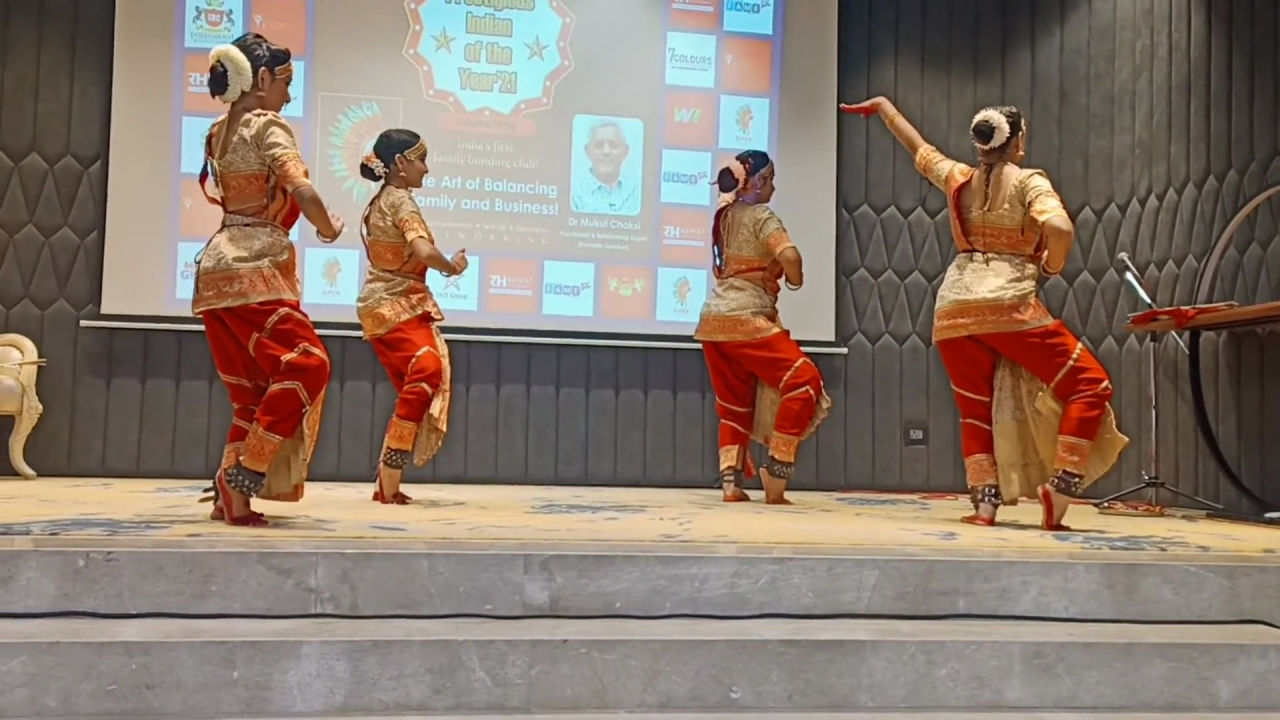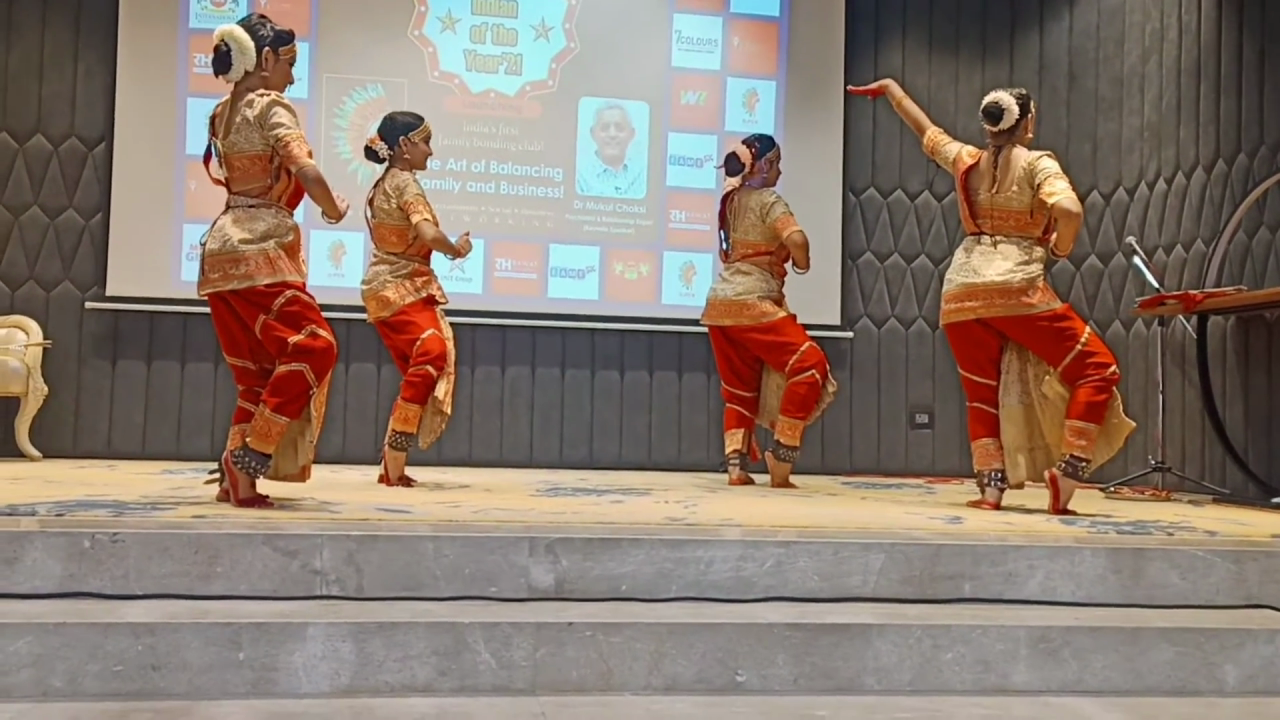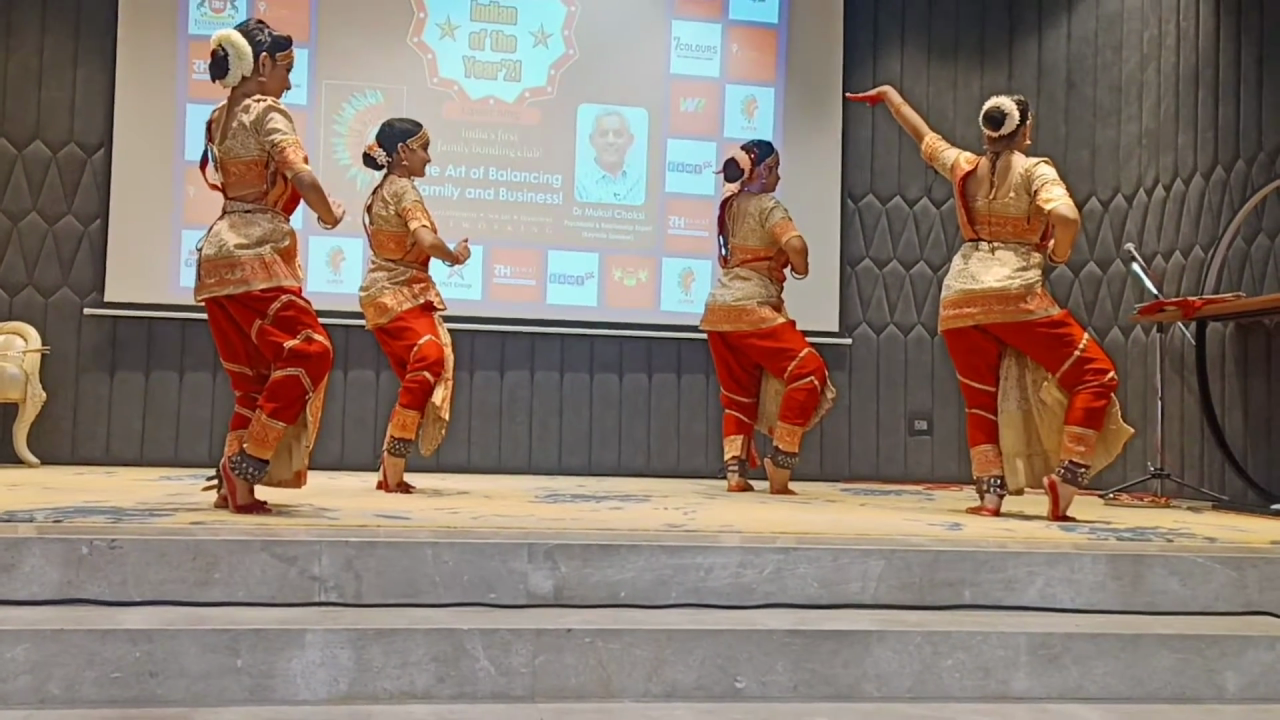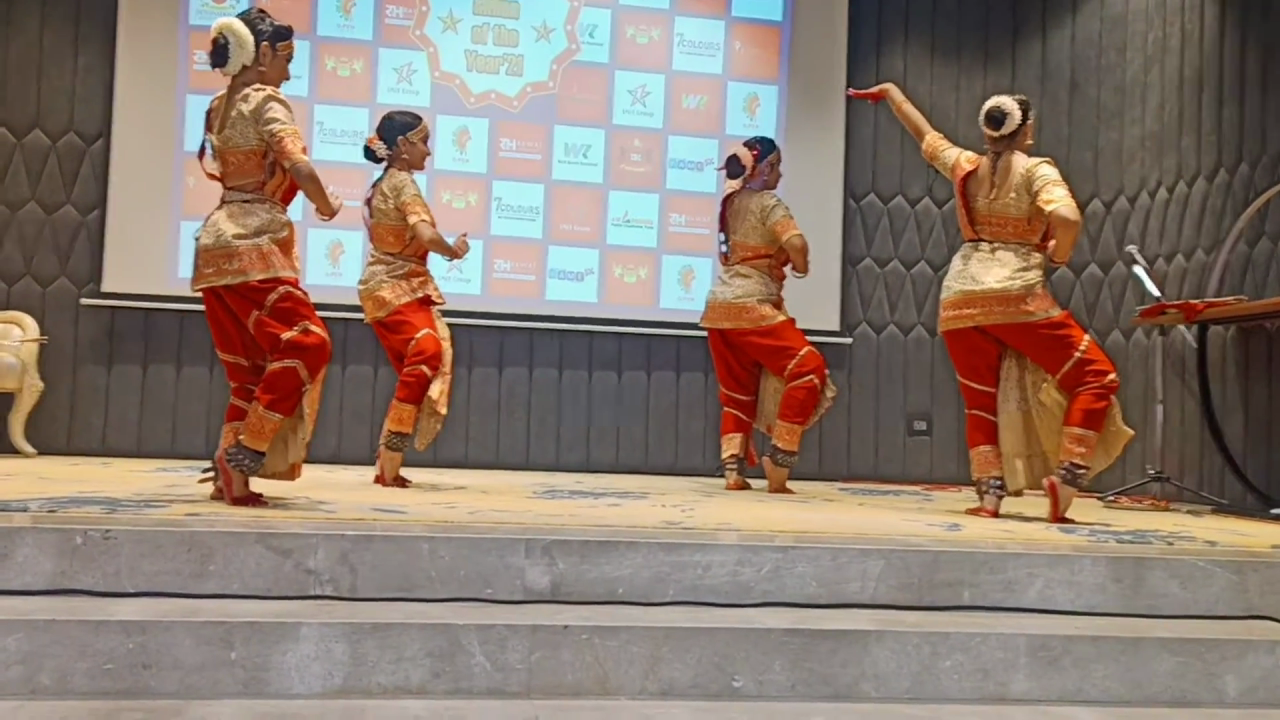
dt=0.5s
person 1, frame 1
left shoulder: (220, 131)
right shoulder: (268, 126)
right elbow: (302, 191)
right wrist: (329, 229)
left hip: (218, 267)
right hip: (254, 269)
left knee: (254, 389)
right knee: (306, 366)
left ankle: (231, 493)
right ankle: (241, 479)
person 1, frame 2
left shoulder: (223, 112)
right shoulder: (271, 106)
right elbow: (305, 170)
right wrist: (334, 210)
left hip: (224, 249)
right hip: (259, 250)
left knee: (259, 371)
right knee: (313, 347)
left ankle: (236, 476)
right ankle: (246, 460)
person 1, frame 3
left shoulder: (221, 117)
right shoulder: (267, 112)
right elbow: (301, 176)
right wrist: (330, 216)
left hip: (220, 254)
right hip: (256, 256)
left knee: (255, 376)
right knee: (310, 353)
left ankle: (235, 482)
right ankle: (245, 466)
person 1, frame 4
left shoulder: (220, 106)
right shoulder: (267, 101)
right elbow: (299, 167)
right wrist: (328, 207)
left hip: (218, 244)
right hip: (253, 245)
left knee: (251, 367)
right knee: (307, 345)
left ankle: (231, 474)
right ankle: (241, 458)
person 2, frame 1
left shoulder: (956, 178)
right shoulder: (1028, 182)
left elbow: (916, 145)
right elbow: (1060, 228)
left wrist: (882, 105)
right wrist: (1052, 266)
left hip: (953, 309)
right hip: (1009, 305)
left knee: (975, 410)
right knee: (1090, 386)
left ankle: (984, 504)
right ankle: (1060, 486)
person 2, frame 2
left shoulder: (964, 160)
right shoulder: (1038, 163)
left elbow: (923, 127)
right elbow: (1069, 210)
left wrist: (889, 86)
right wrist: (1061, 248)
left hip: (961, 292)
right hip: (1017, 289)
left knee: (982, 393)
right knee: (1097, 370)
left ankle: (990, 488)
right ankle: (1067, 470)
person 2, frame 3
left shoulder: (962, 166)
right shoulder: (1035, 170)
left elbow: (921, 133)
right elbow: (1067, 216)
left wrist: (888, 93)
right wrist: (1058, 255)
left hip: (959, 298)
right hip: (1016, 294)
left knee: (981, 400)
right knee: (1096, 376)
left ankle: (990, 494)
right ankle: (1067, 476)
person 2, frame 4
left shoulder: (963, 166)
right shoulder: (1036, 170)
left elbow: (922, 131)
right elbow: (1067, 219)
left wrist: (889, 90)
right wrist: (1058, 255)
left hip: (960, 299)
right hip: (1016, 296)
left knee: (981, 401)
right knee: (1096, 378)
left ankle: (988, 495)
right ankle: (1065, 478)
person 3, frame 1
left shoulder: (378, 202)
right shoulder: (401, 201)
right elbow: (424, 251)
right wrist: (451, 267)
left hip: (382, 305)
right hip: (397, 306)
left knee: (416, 382)
right knee: (426, 371)
left ankle: (388, 479)
right ankle: (389, 478)
person 3, frame 2
left shoulder: (382, 184)
right shoulder: (405, 183)
left elbow: (405, 238)
right elbow: (430, 234)
right wrist: (456, 250)
left hip: (387, 289)
right hip: (401, 289)
left knee: (420, 368)
right knee: (431, 354)
left ankle: (393, 462)
right ankle: (394, 460)
person 3, frame 3
left shoulder: (380, 191)
right shoulder: (404, 189)
right elbow: (428, 241)
left wrist: (448, 253)
right wrist: (454, 256)
left hip: (385, 294)
right hip: (400, 295)
left knee: (420, 372)
right knee: (429, 359)
left ankle: (392, 469)
right ankle: (393, 468)
person 3, frame 4
left shoulder: (381, 185)
right shoulder: (403, 184)
right elbow: (426, 235)
right wrist: (453, 251)
left hip: (386, 289)
right hip: (397, 290)
left knee: (421, 364)
right knee: (426, 353)
left ankle: (388, 463)
right ankle: (389, 462)
person 4, frame 1
left shoulder: (725, 215)
right shoulder: (761, 215)
right elbow: (789, 255)
right wrist: (796, 278)
left hip: (714, 318)
right hip: (747, 318)
left knee: (734, 403)
right knee: (804, 382)
left ankle: (731, 483)
right ankle: (776, 477)
person 4, frame 2
left shoulder: (731, 200)
right shoulder: (768, 199)
right elbow: (796, 239)
right wrist: (802, 262)
left hip: (720, 303)
right hip: (753, 302)
left knee: (740, 387)
right knee: (810, 366)
left ankle: (736, 467)
right ankle: (781, 463)
person 4, frame 3
left shoulder: (730, 205)
right shoulder: (767, 205)
right elbow: (795, 244)
right wrist: (801, 268)
left hip: (719, 308)
right hip: (752, 308)
left knee: (739, 393)
right knee: (809, 372)
left ankle: (735, 473)
right ankle: (779, 469)
person 4, frame 4
left shoulder: (733, 202)
right shoulder: (768, 203)
right elbow: (796, 243)
right wrist: (801, 265)
left hip: (719, 305)
right hip: (752, 305)
left knee: (738, 391)
right knee: (808, 371)
left ankle: (733, 472)
right ankle: (778, 468)
